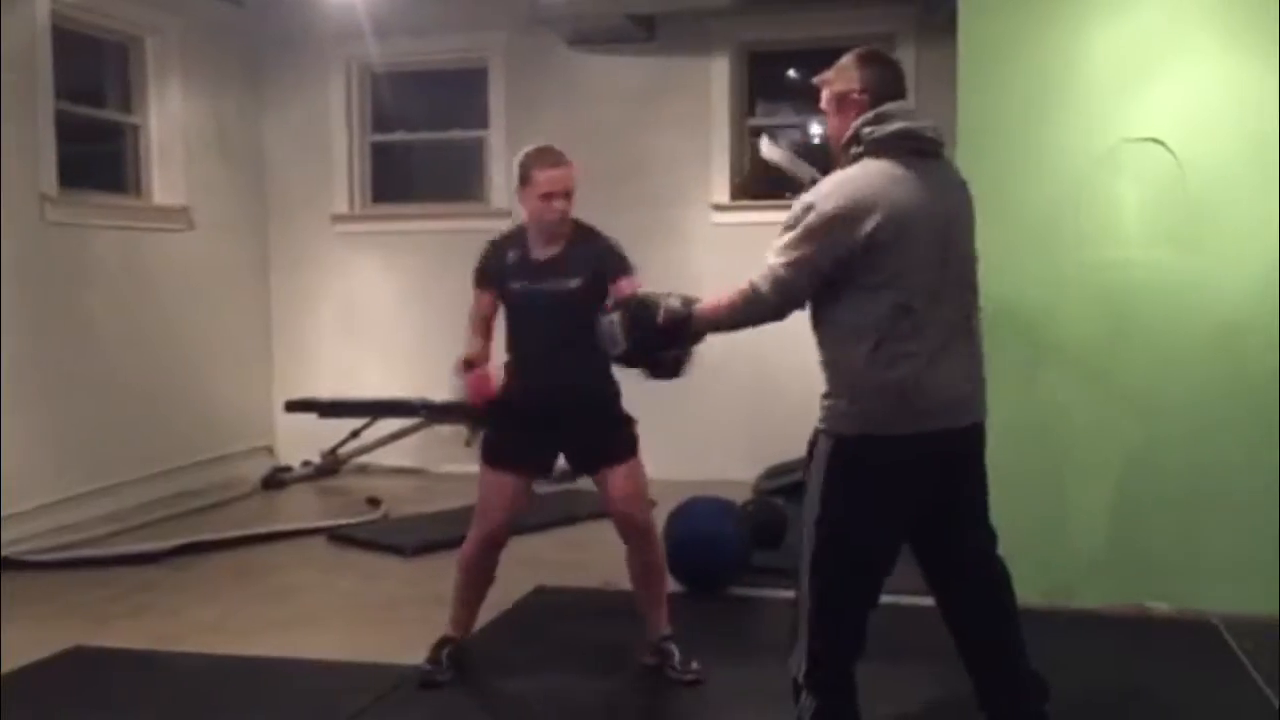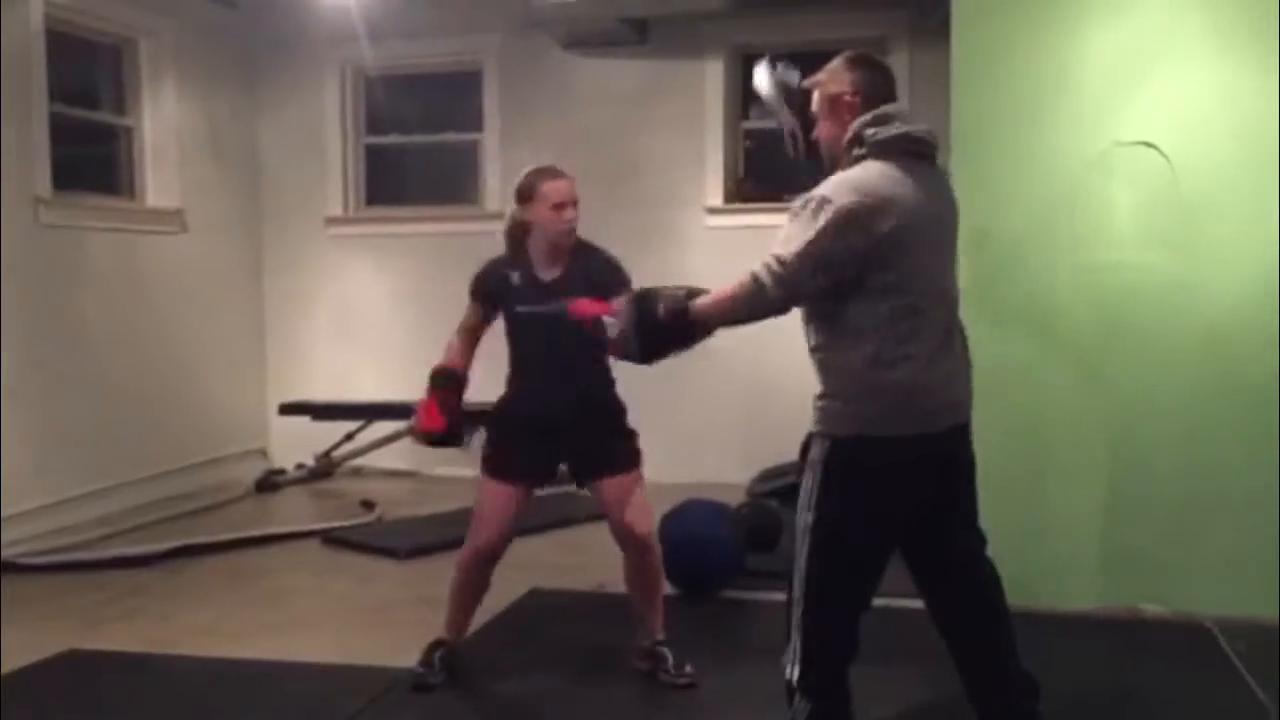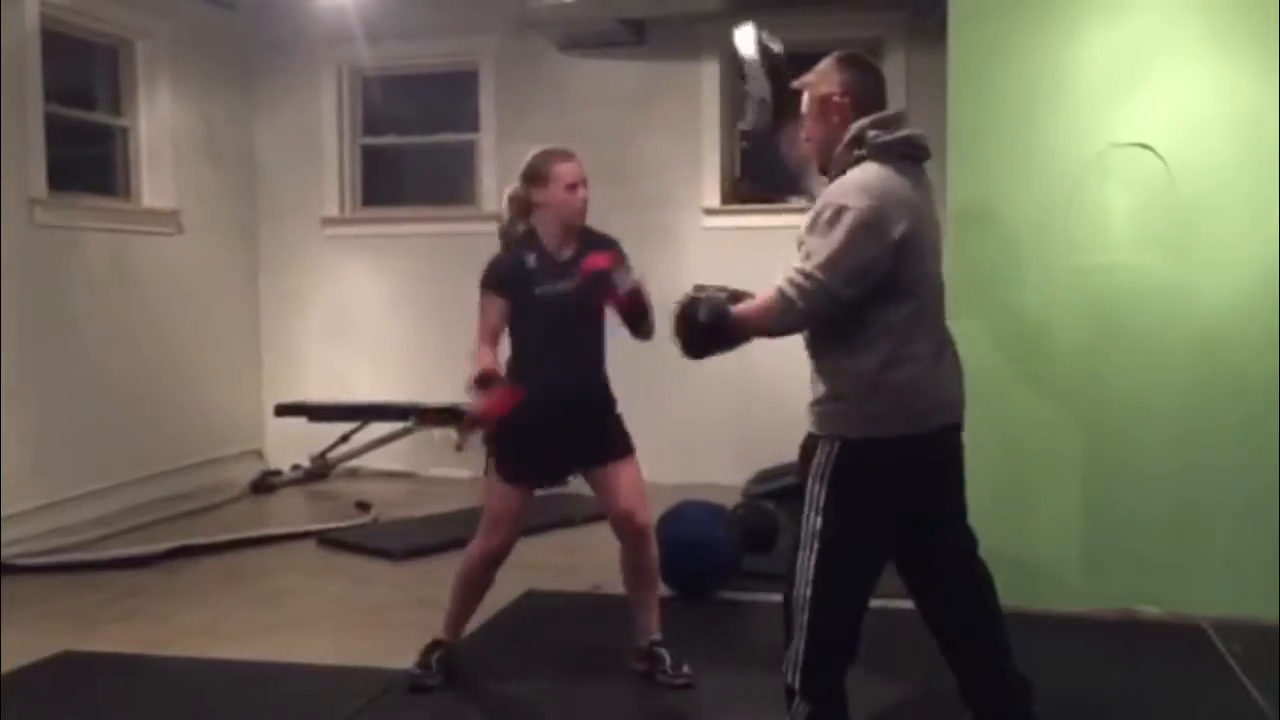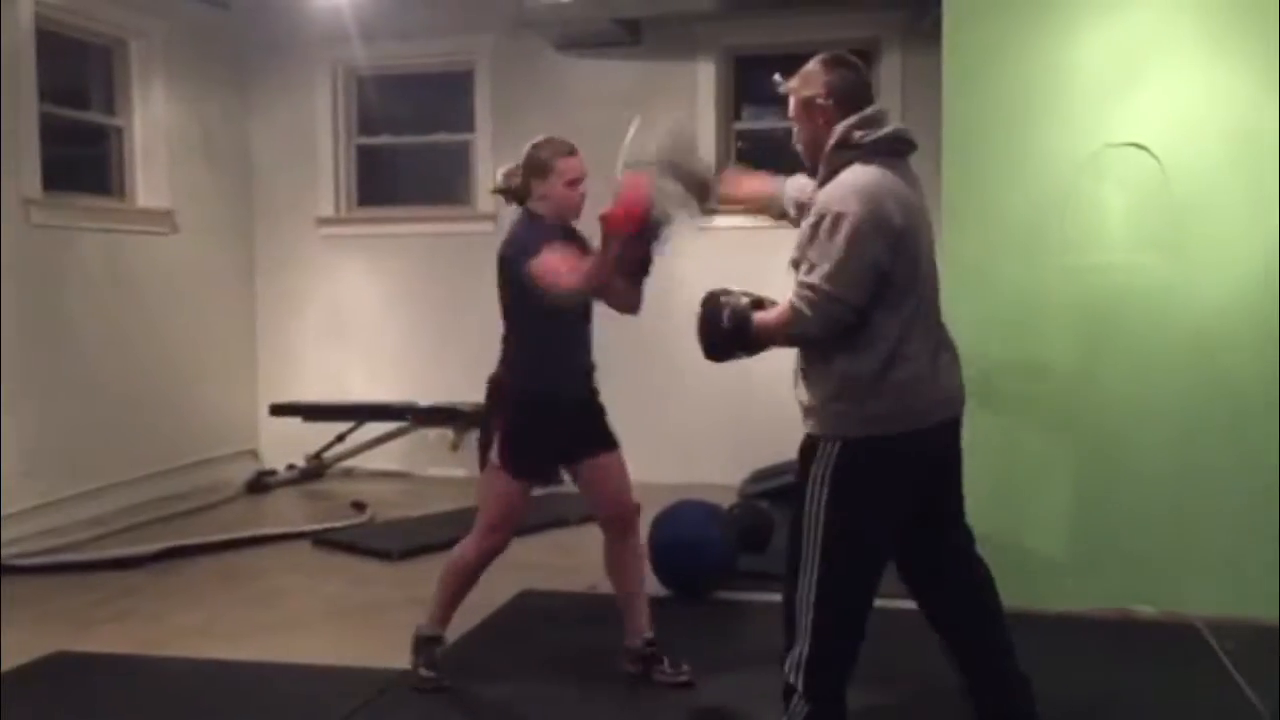
dt=0.1s
person 1, frame 1
left shoulder: (849, 192)
right shoulder: (948, 182)
left elbow: (772, 293)
left wrist: (687, 320)
left hip: (874, 429)
right hip: (956, 420)
left knee: (834, 588)
right knee: (972, 574)
person 1, frame 2
left shoulder: (852, 193)
right shoulder: (928, 180)
left elbow: (773, 288)
left wrist: (686, 314)
left hip: (868, 428)
right hip: (941, 418)
left knee: (825, 589)
right knee: (962, 573)
person 1, frame 3
left shoulder: (858, 195)
right shoulder: (905, 177)
left elbow: (800, 304)
left wrist: (724, 319)
left hip: (867, 430)
right hip: (932, 419)
left knee: (826, 592)
right knee: (951, 573)
person 1, frame 4
left shoulder: (851, 195)
right shoulder: (888, 175)
left elbow: (817, 315)
right elbow: (793, 196)
left wrist: (745, 325)
right wrist: (715, 183)
left hip: (865, 427)
right hip: (929, 414)
left knee: (825, 587)
right knee: (949, 568)
person 2, frame 1
left shoulder: (595, 248)
right shoulder: (499, 257)
right elbow: (479, 330)
right wrist: (474, 370)
left hip: (594, 405)
right hip: (524, 408)
left knee: (639, 524)
right knee: (488, 532)
left ankle: (659, 641)
right ankle: (453, 641)
person 2, frame 2
left shoulder: (600, 267)
right shoulder: (499, 277)
right elbow: (466, 337)
left wrist: (611, 329)
right wrist: (442, 389)
left hip: (598, 420)
right hip: (527, 421)
left knee: (639, 535)
right knee: (484, 542)
left ankle: (654, 645)
right ankle: (447, 644)
person 2, frame 3
left shoulder: (602, 249)
right shoulder: (511, 262)
left elbow: (643, 329)
right elbow: (486, 339)
left wrist: (629, 294)
right wrist: (490, 381)
left hip: (591, 410)
right hip: (528, 414)
left knee: (637, 523)
right knee: (493, 543)
left ankle: (650, 645)
right ankle: (444, 644)
person 2, frame 4
left shoulder: (570, 237)
right shoulder: (526, 238)
left elbow: (627, 303)
right elbow: (571, 287)
left wrist: (634, 252)
right wrist: (620, 236)
left hip: (575, 401)
right hip: (522, 404)
left knee: (622, 516)
right knee: (491, 534)
left ankle: (640, 645)
right ankle: (431, 635)
